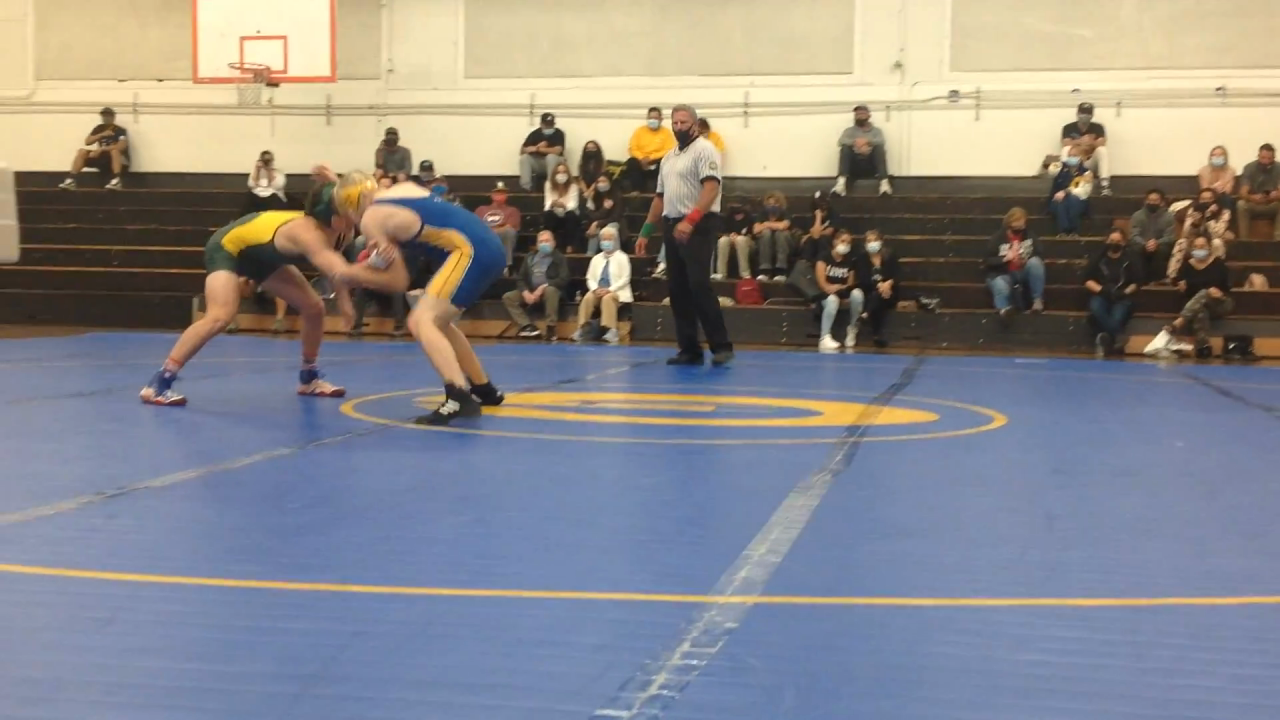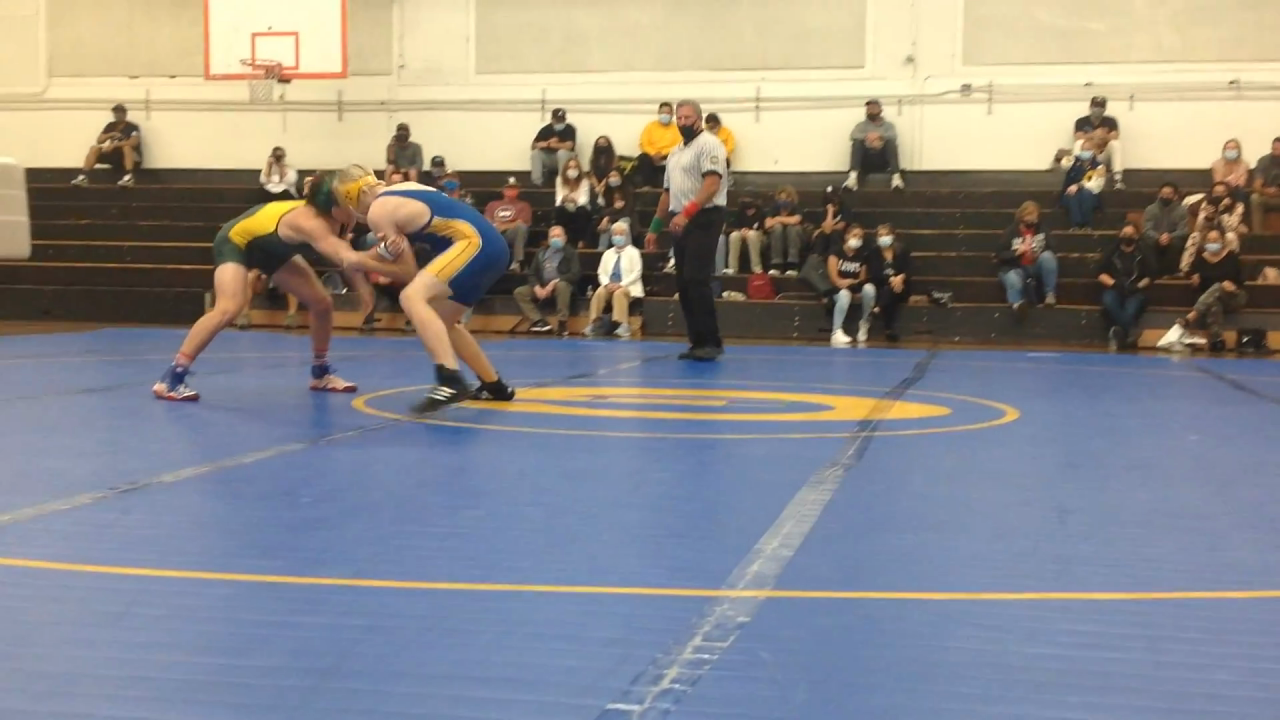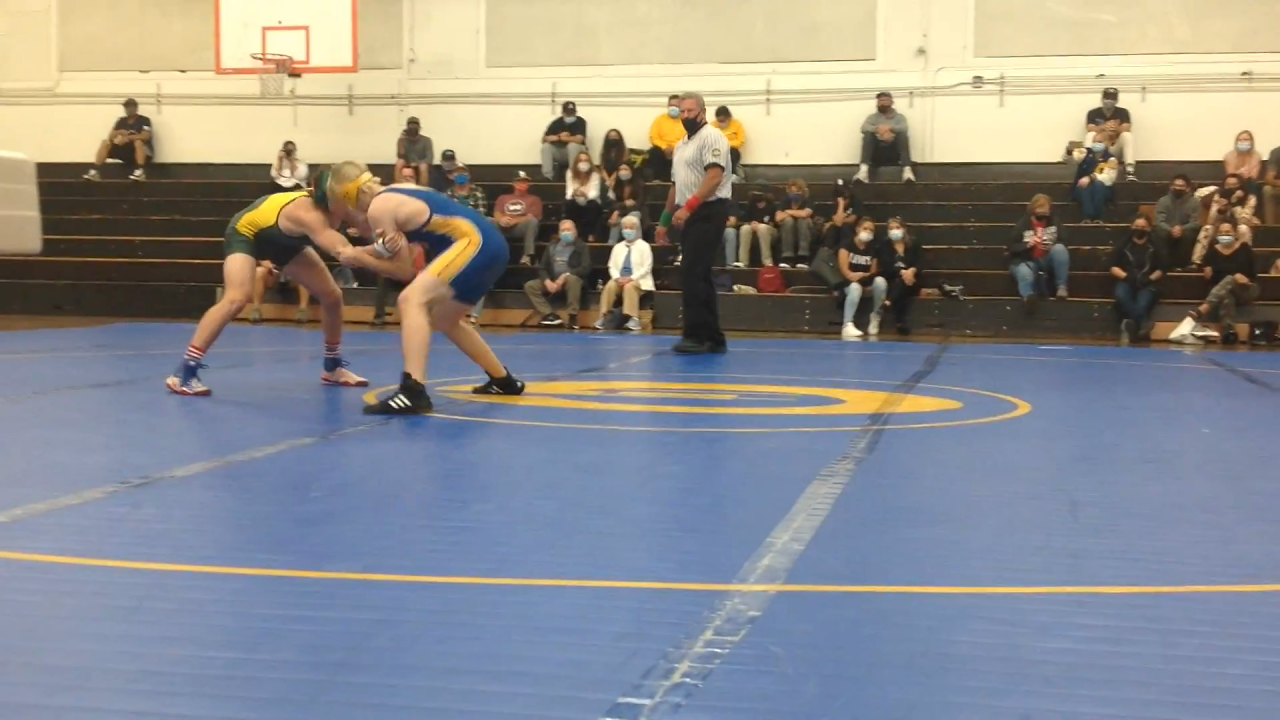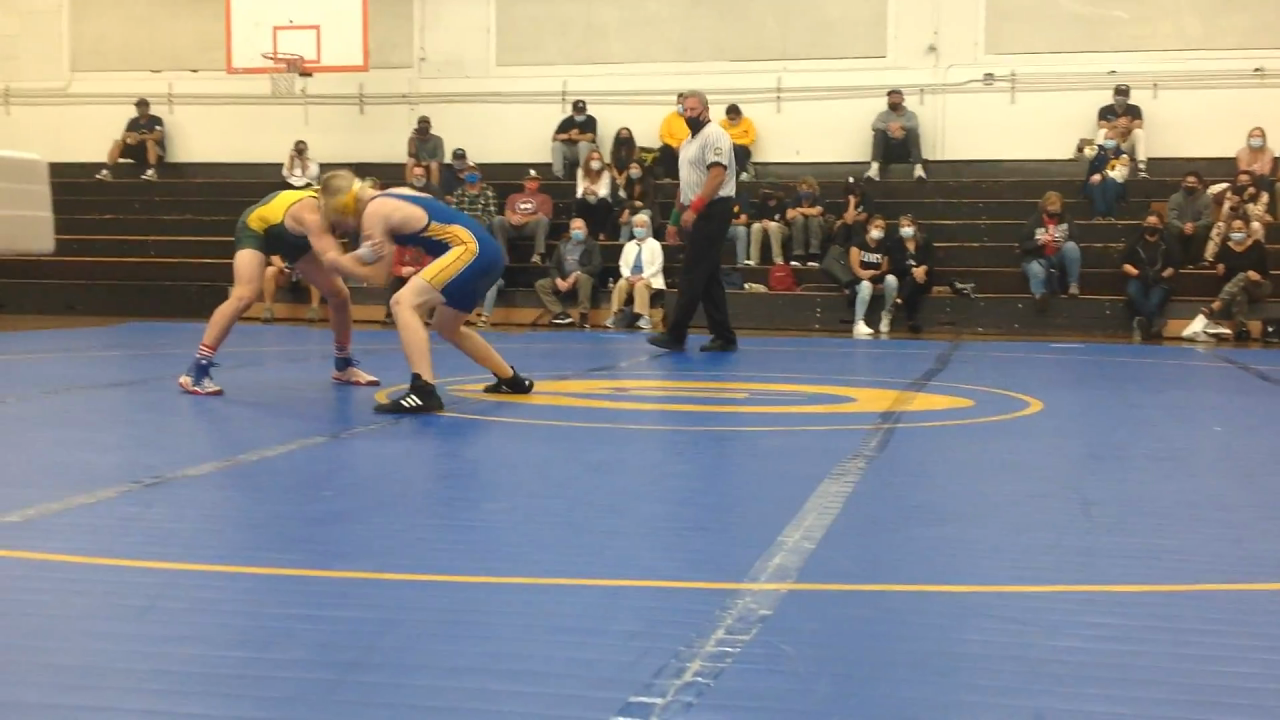
dt=0.1s
person 1, frame 1
left shoulder: (704, 150)
right shoulder: (668, 158)
left elbow: (711, 189)
right elbow: (660, 198)
left wrist: (690, 221)
right wrist: (645, 232)
left hip: (697, 228)
right hip: (673, 228)
left knee: (698, 285)
right knee: (678, 291)
left ankle: (721, 345)
right ankle: (690, 350)
person 1, frame 2
left shoulder: (709, 144)
right shoulder: (675, 153)
left elbow: (712, 184)
right elbow: (668, 193)
left wrist: (686, 214)
right wrist: (654, 227)
left hip: (704, 219)
right hip: (683, 222)
left knee: (696, 280)
right knee: (686, 283)
left ankle: (709, 341)
right ankle: (701, 343)
person 1, frame 3
left shoulder: (712, 137)
right shoulder: (680, 146)
left elbow: (714, 177)
left wrist: (688, 207)
right wrist: (664, 221)
left hip: (708, 212)
right hip: (688, 216)
left knee: (693, 274)
right knee: (696, 276)
left ankle: (695, 336)
right ankle: (712, 339)
person 1, frame 4
left shoulder: (713, 135)
right shoulder: (687, 143)
left elbow: (716, 176)
left wrist: (694, 209)
right wrist: (675, 218)
left hip: (711, 212)
right hip: (697, 215)
left knee: (694, 274)
right knee: (707, 275)
left ankle: (675, 335)
right ankle: (724, 336)
person 2, frame 1
left shoulder: (372, 219)
right shoulder: (404, 189)
left elbow: (400, 281)
left hip: (471, 250)
right hip: (490, 247)
left knee: (421, 322)
right knee: (438, 319)
left ankle: (460, 397)
right ankle: (484, 389)
person 2, frame 2
left shoulder: (377, 211)
right shoulder: (402, 188)
left elbow: (409, 269)
left hip: (476, 242)
right hip: (492, 246)
left knee: (413, 298)
right knee: (443, 321)
left ankle: (451, 380)
right ankle: (495, 386)
person 2, frame 3
left shoulder: (378, 208)
right shoulder: (397, 191)
left elbow: (404, 269)
left hip: (476, 240)
right hip: (493, 244)
left knee: (410, 301)
right knee: (445, 320)
left ankle: (414, 391)
right ankle: (503, 380)
person 2, frame 4
left shoulder: (374, 212)
right shoulder: (396, 194)
left elbow: (379, 276)
left wrist: (336, 259)
left hip: (471, 248)
right hip: (485, 251)
left knee: (403, 303)
right knee: (446, 328)
left ankle: (424, 391)
right ankle: (511, 380)
person 3, frame 1
left shoulder: (338, 232)
right shoulder: (308, 233)
right elbow: (341, 273)
left wrist: (343, 298)
left hip: (259, 256)
right hip: (227, 247)
left knee: (314, 309)
right knee: (220, 317)
left ankle: (309, 379)
right ankle: (159, 384)
person 3, frame 2
left shoulder: (336, 215)
right shoulder: (310, 220)
left elbow: (348, 258)
right elbow: (348, 259)
left wrist: (360, 283)
right wrist: (389, 267)
left hip: (272, 247)
right hip: (236, 241)
left knee: (321, 303)
right knee: (228, 309)
left ankle: (320, 373)
right ankle: (172, 378)
person 3, frame 3
left shoulder: (336, 211)
right shoulder: (308, 213)
right elbow: (344, 252)
left hip: (282, 241)
right hip: (246, 232)
left knee: (332, 296)
right knee: (236, 299)
left ankle: (333, 367)
right ankle: (184, 372)
person 3, frame 4
right shoulder: (311, 214)
left hip: (294, 234)
right hip: (256, 225)
left knee: (339, 295)
right knee: (245, 295)
left ankle: (344, 366)
right ankle: (197, 371)
